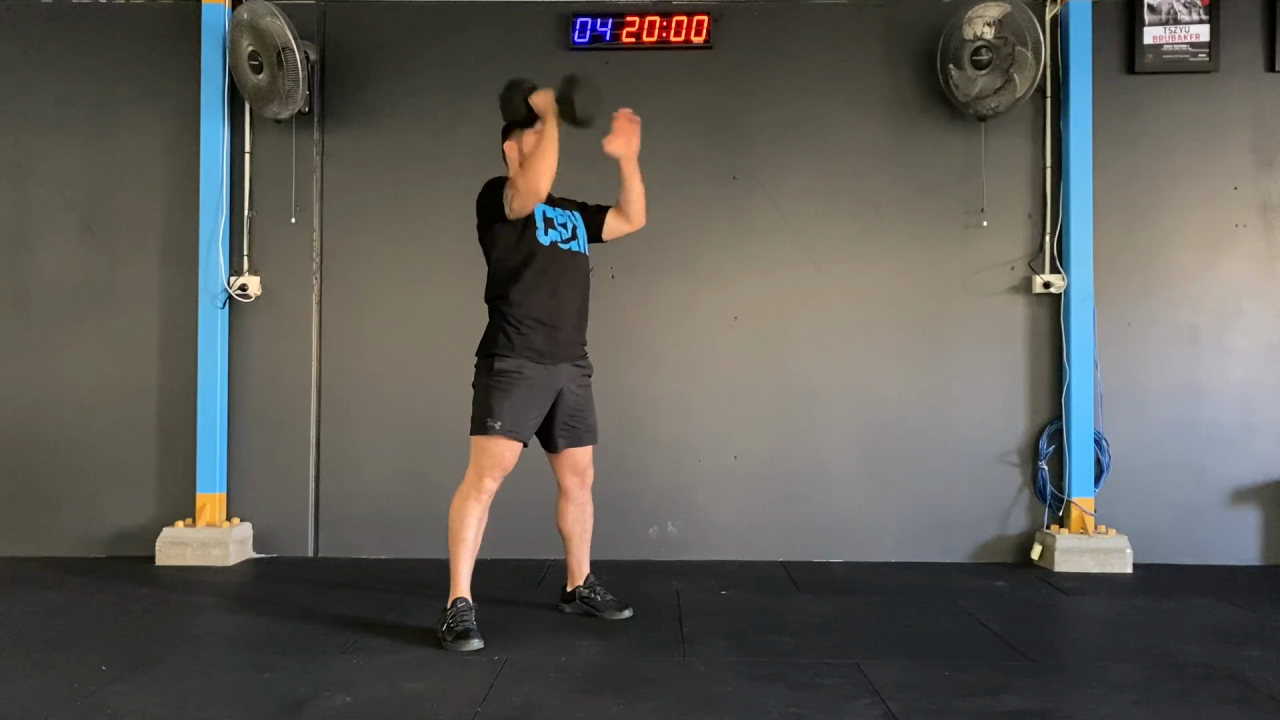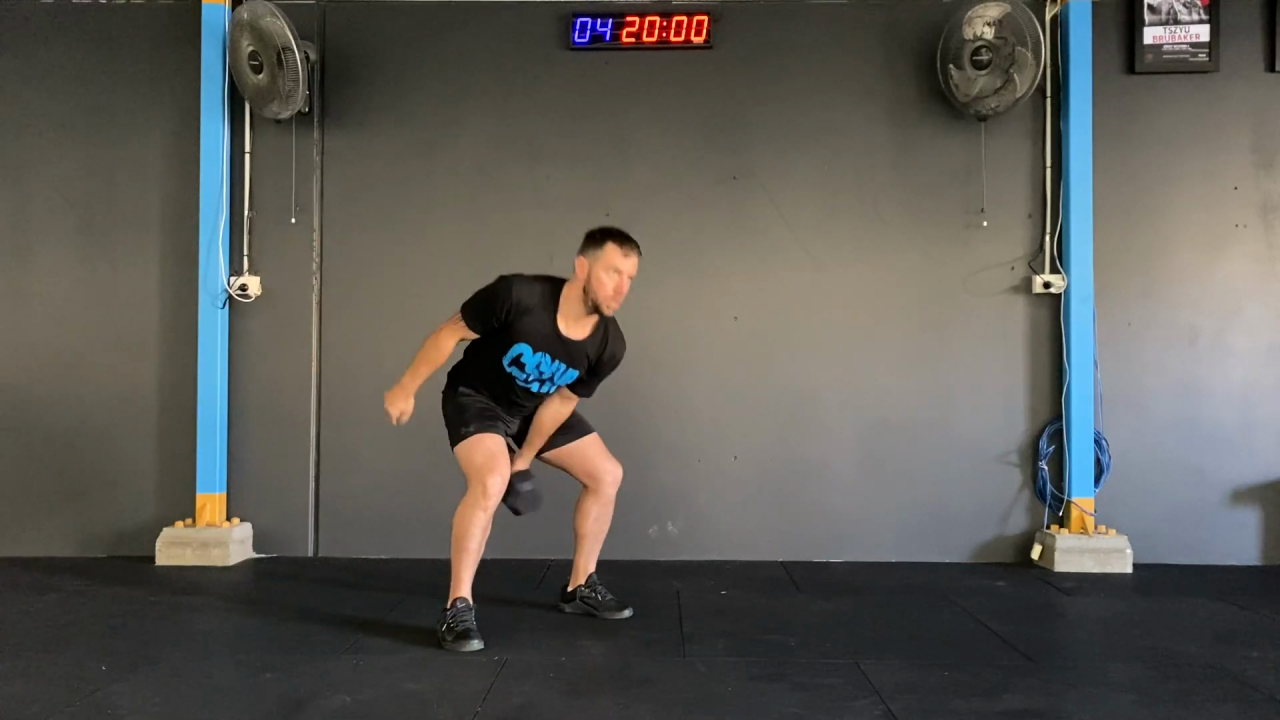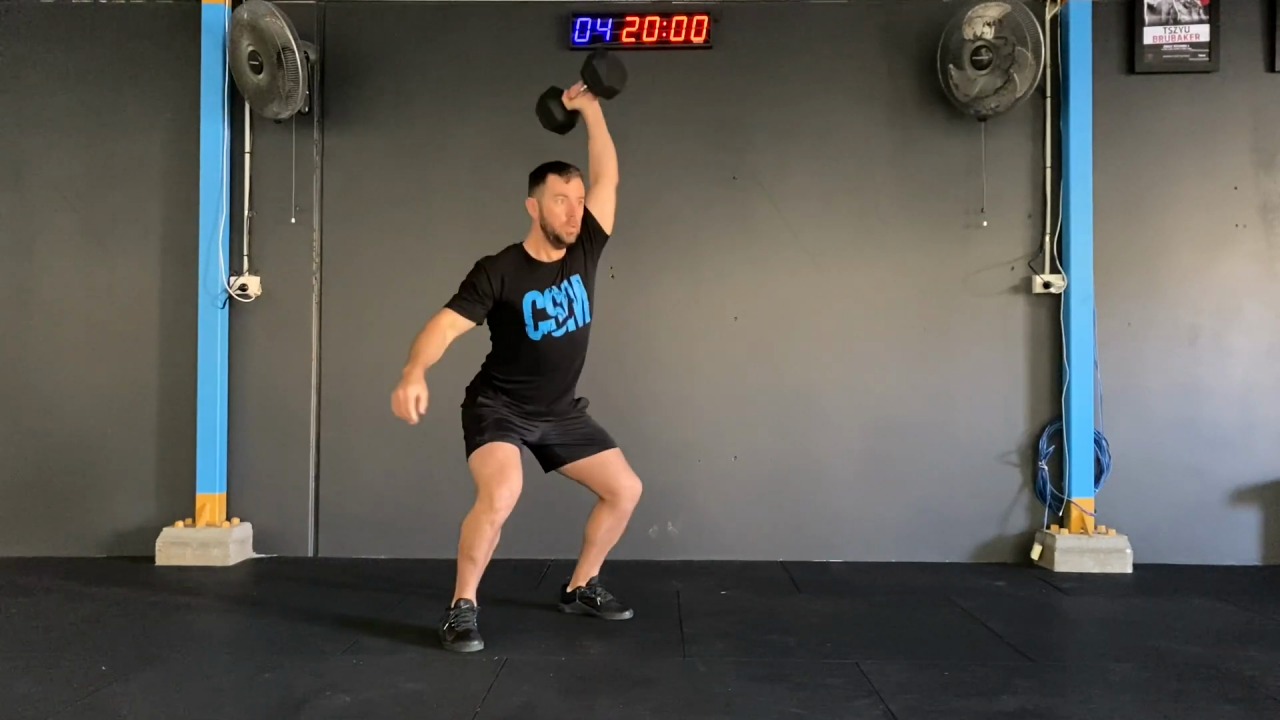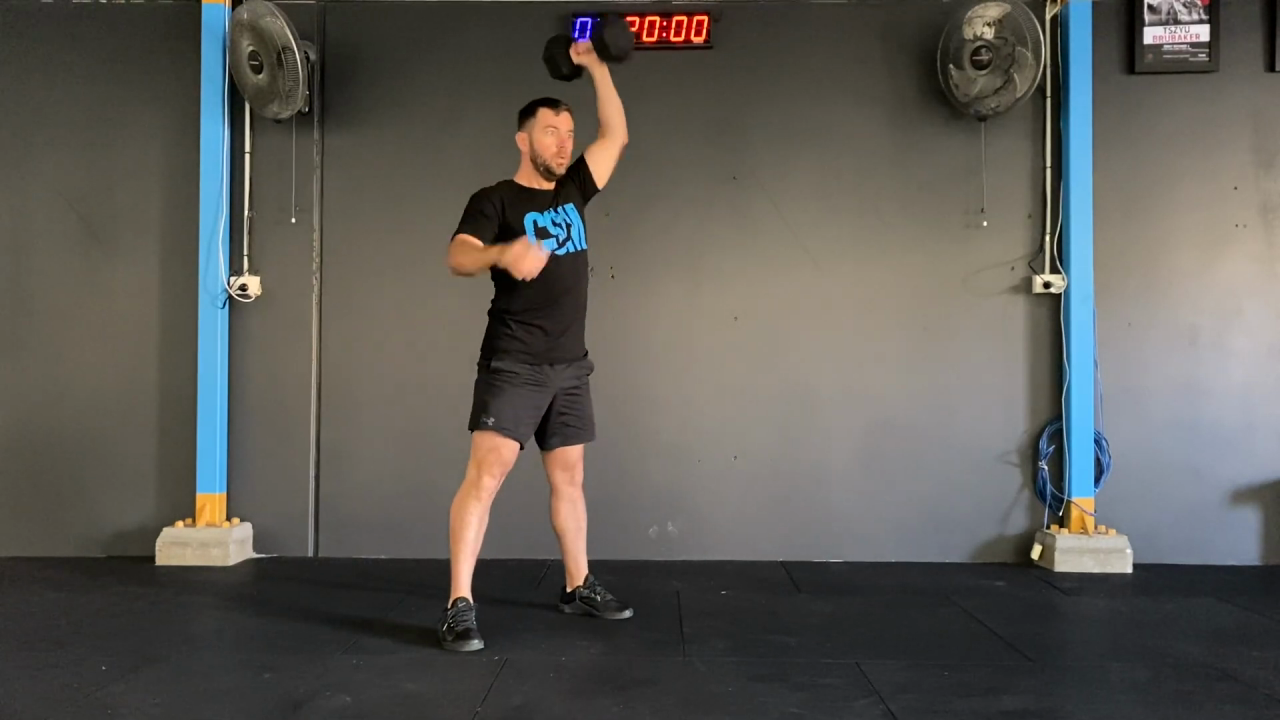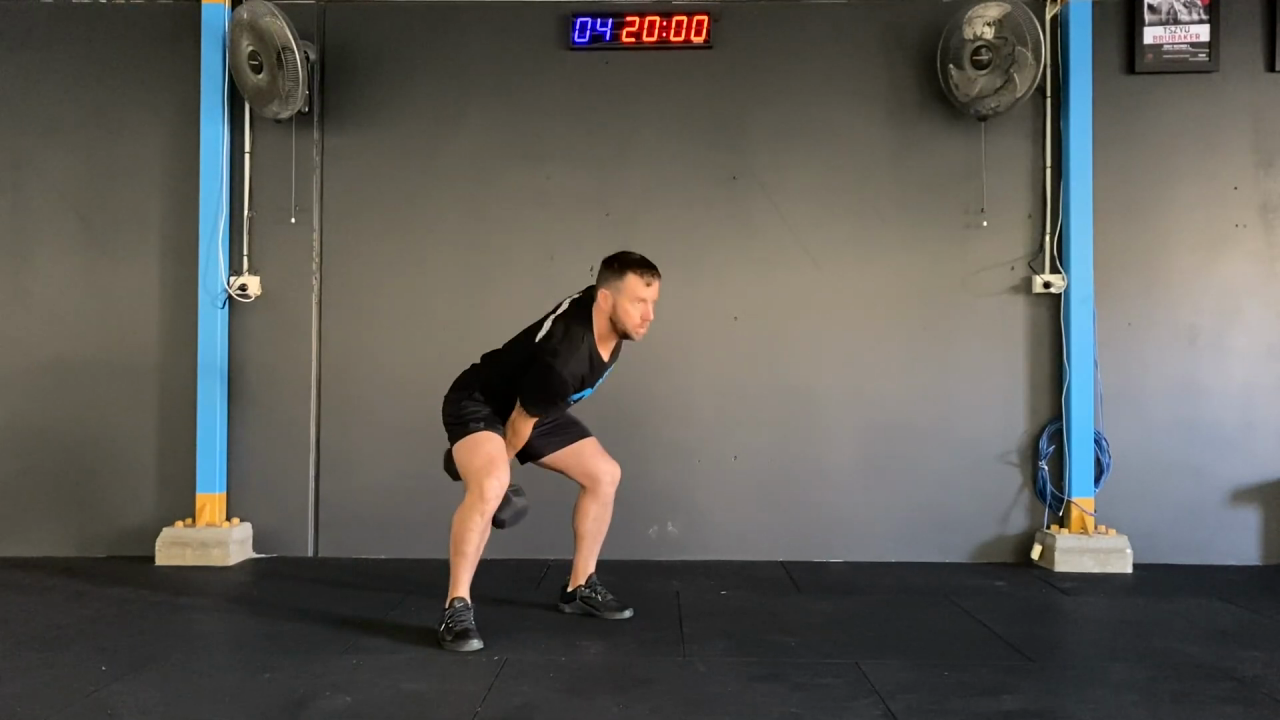
dt=1s
person 1, frame 1
left shoulder: (573, 211)
right shoulder: (498, 196)
left elbow: (633, 218)
right elbow: (533, 189)
left wrist: (626, 158)
right wrist: (547, 115)
left hip: (570, 366)
right hip: (513, 362)
left knee: (578, 478)
right knee: (485, 479)
left ankle: (579, 585)
right ankle: (457, 605)
person 1, frame 2
left shoulder: (608, 345)
right shoulder: (517, 296)
left elbow: (560, 401)
right elbow: (452, 334)
left wrist: (527, 455)
right wrist: (406, 387)
left hip: (533, 409)
right hip: (475, 397)
left knee: (606, 475)
right knee: (491, 481)
left ankle: (580, 587)
right ankle: (457, 608)
person 1, frame 3
left shoulder: (585, 251)
right shoulder: (500, 272)
left elbow: (608, 180)
right elbow: (444, 325)
left wrist: (591, 111)
right wrist: (413, 374)
left hip: (559, 411)
right hip: (498, 407)
left knee: (625, 490)
right knee: (500, 495)
left ankle: (581, 587)
right ankle: (462, 607)
person 1, frame 4
left shoulder: (571, 190)
right shoulder: (494, 200)
left elbow: (616, 135)
right elbow: (458, 257)
left wrist: (596, 67)
right wrist: (503, 253)
left hip: (569, 363)
right hip: (514, 363)
left knee: (568, 477)
right knee: (485, 476)
left ankle: (578, 586)
right ankle: (458, 606)
person 1, frame 5
left shoulder: (602, 311)
right shoulder: (564, 359)
right elbow: (519, 421)
right wrist: (501, 459)
left hip: (533, 405)
right hip: (479, 403)
left knee: (604, 475)
right knee: (489, 485)
left ankle: (580, 586)
right ankle: (456, 608)
